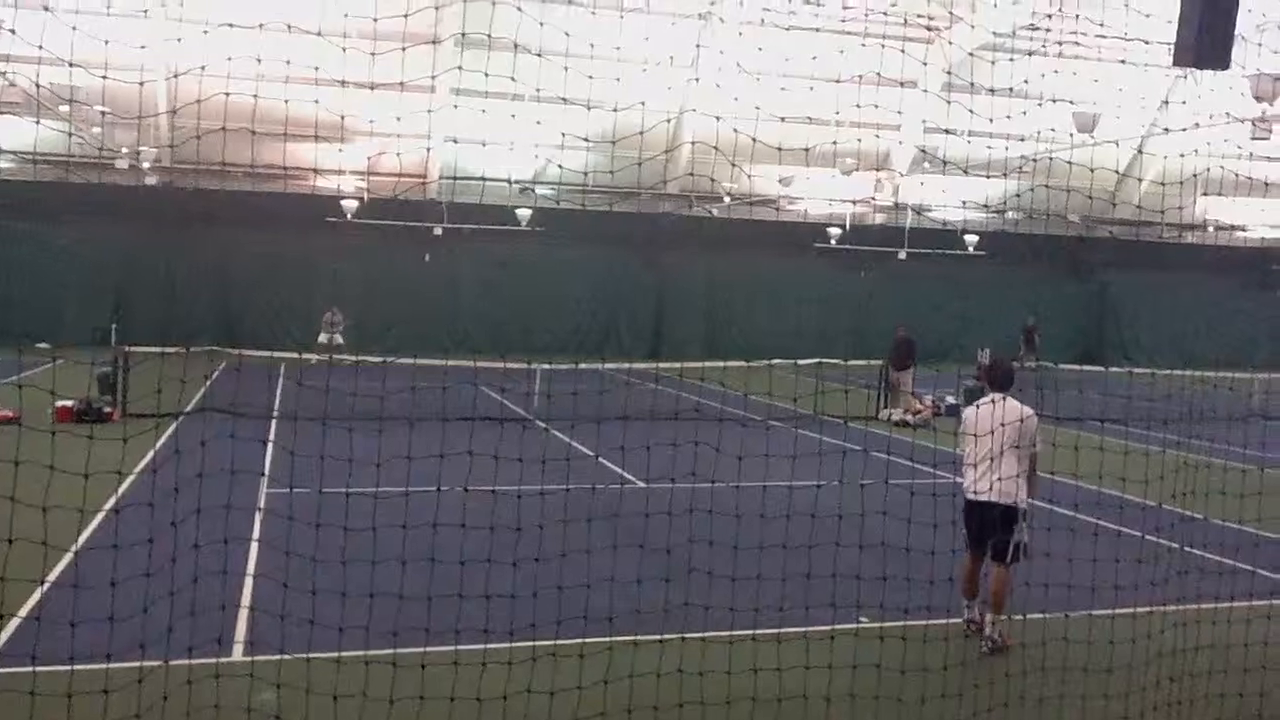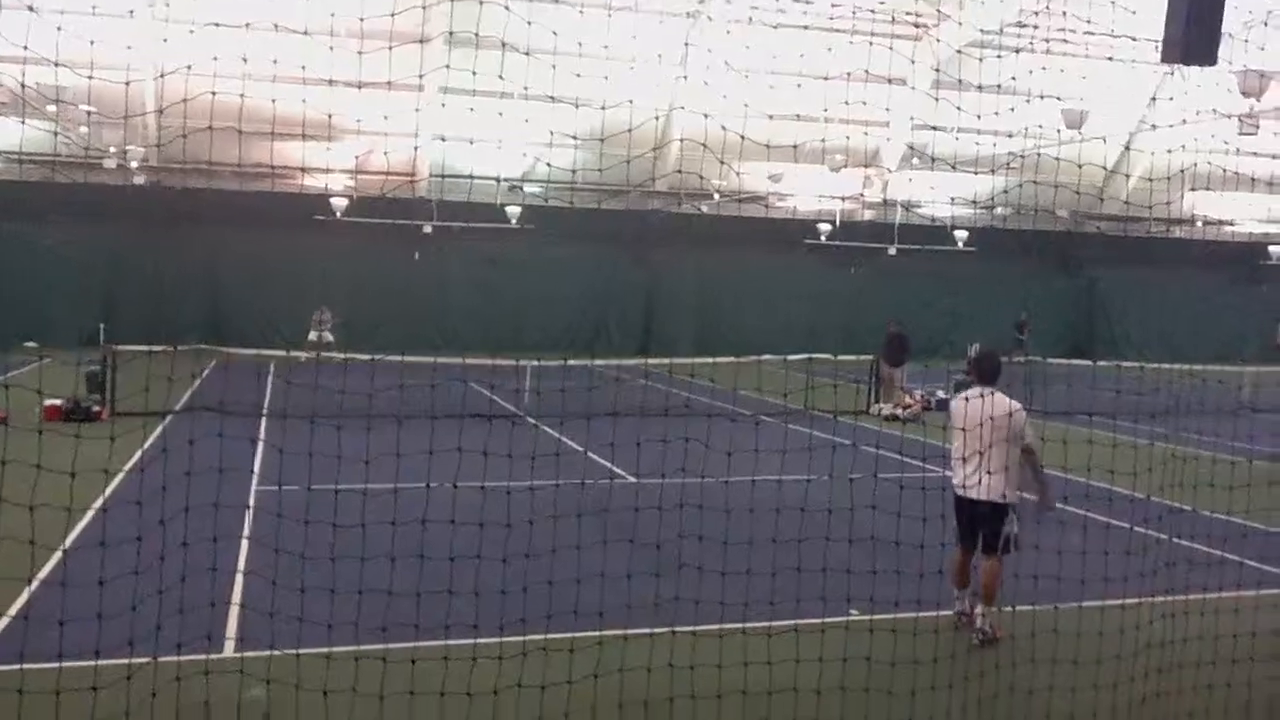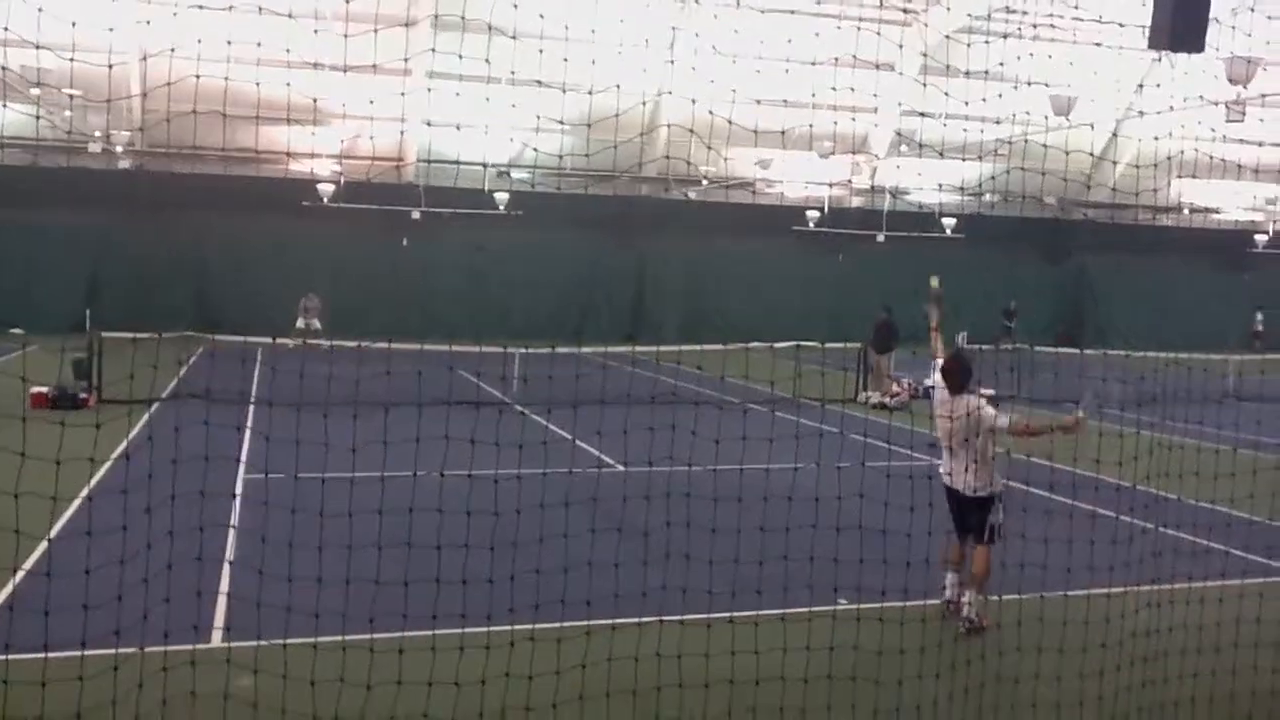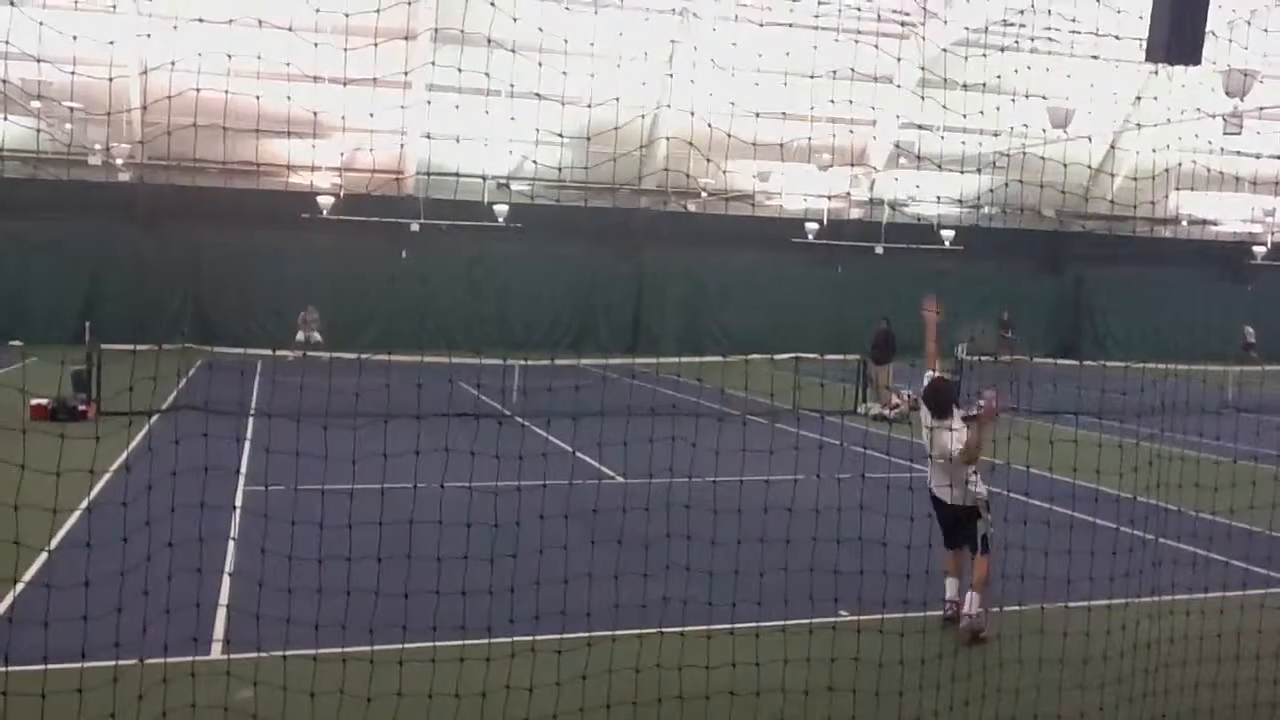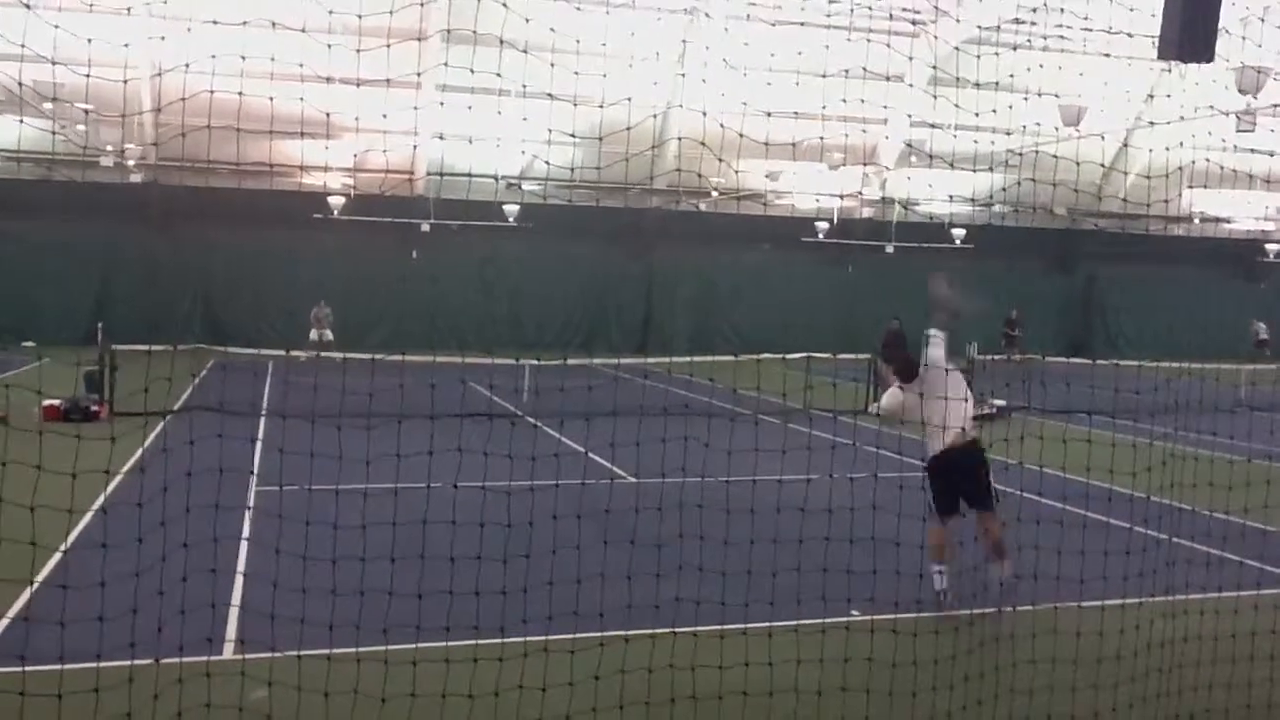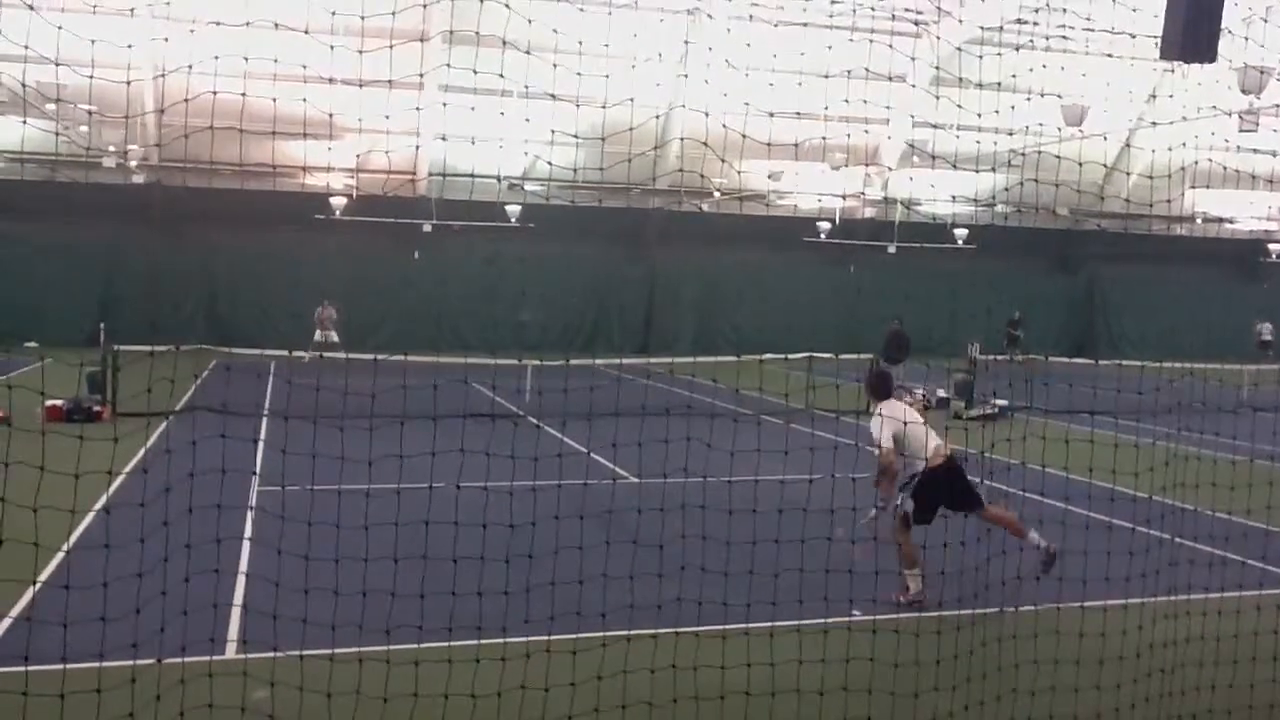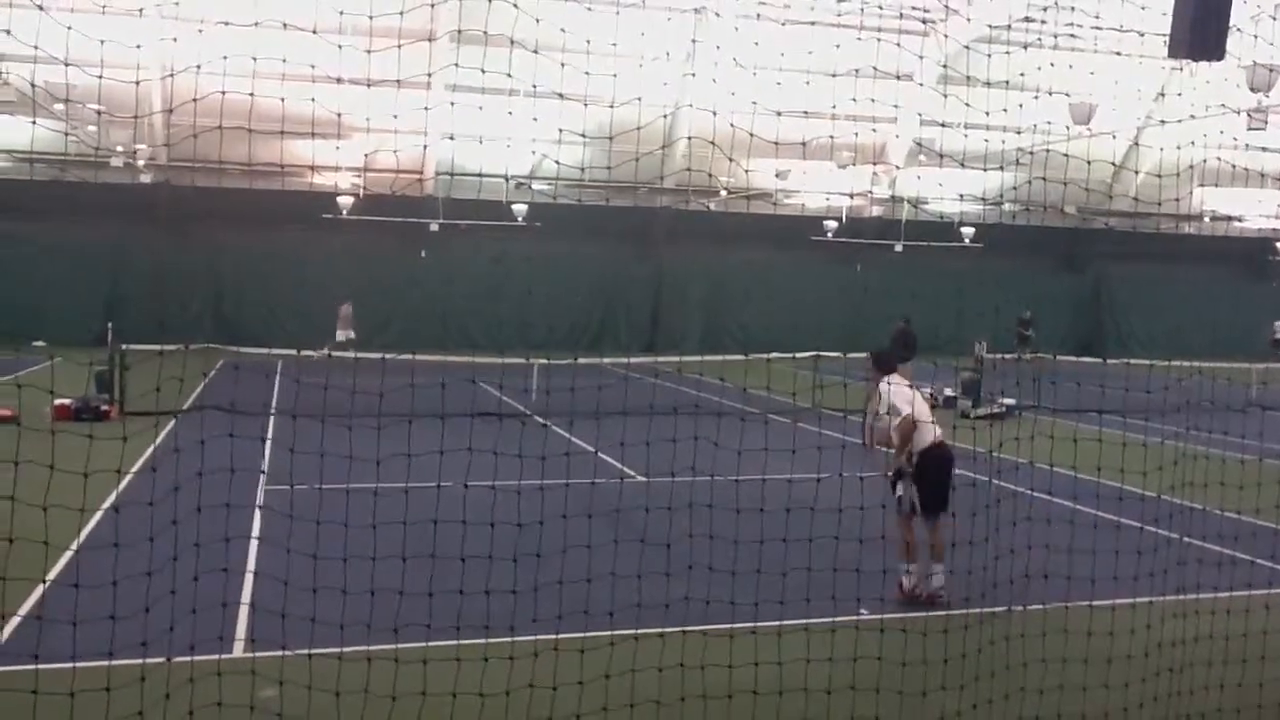
dt=0.3s
person 1, frame 1
left shoulder: (970, 413)
right shoulder: (1026, 415)
right elbow: (1031, 464)
right wrist: (1026, 496)
left hip: (974, 496)
right hip: (1008, 499)
left knee: (973, 557)
right knee: (1001, 565)
left ankle: (970, 616)
right ankle: (992, 633)
person 1, frame 2
left shoulder: (957, 403)
right shoulder: (1012, 409)
right elbow: (1029, 454)
right wrist: (1043, 489)
left hip: (963, 490)
right hip: (997, 494)
left knee: (964, 550)
right knee: (992, 557)
left ankle: (962, 608)
right ankle: (983, 624)
person 1, frame 3
left shoulder: (939, 390)
right shoulder: (979, 411)
left elbow: (939, 355)
right elbow: (1017, 429)
left wrist: (934, 326)
right wrist: (1061, 426)
left hip: (951, 481)
right hip: (981, 487)
left knee: (960, 538)
right knee: (982, 546)
left ankle: (951, 596)
right ankle: (971, 612)
person 1, frame 4
left shoulder: (927, 407)
right shoulder: (952, 433)
left elbow: (932, 361)
right elbow: (968, 458)
left wrist: (930, 320)
right wrist: (982, 423)
left hip: (940, 494)
right hip: (967, 499)
left knee: (954, 549)
right knee: (980, 556)
left ankle: (951, 604)
right ankle: (971, 616)
person 1, frame 5
left shoulder: (897, 395)
right shoulder: (936, 367)
left elbow: (882, 413)
right elbow: (937, 333)
left hip: (940, 459)
right hip: (970, 451)
left knee: (941, 522)
right knee: (987, 517)
left ankle: (940, 582)
right ankle: (1002, 570)
person 1, frame 6
left shoulder: (879, 418)
right shoulder: (901, 407)
left elbow: (888, 463)
left wrist: (882, 490)
left hip: (928, 475)
right hip: (950, 464)
left knee: (901, 530)
right knee: (985, 510)
left ankle: (914, 590)
right ankle: (1041, 545)
person 1, frame 7
left shoulder: (886, 389)
right shoulder: (903, 386)
left elbow: (909, 421)
left wrist: (900, 453)
right wrist: (879, 439)
left hip: (924, 457)
right hip: (941, 453)
left knee: (905, 520)
right knee: (933, 520)
left ankle: (913, 583)
right ankle: (936, 584)
